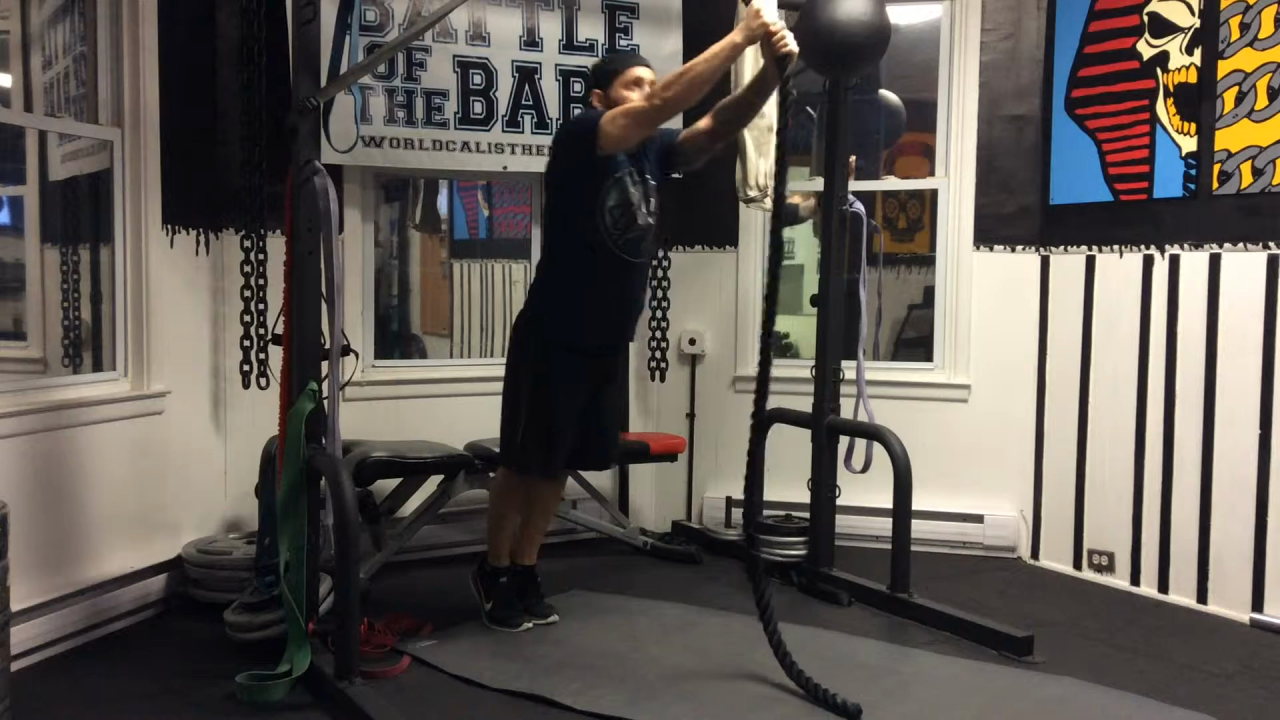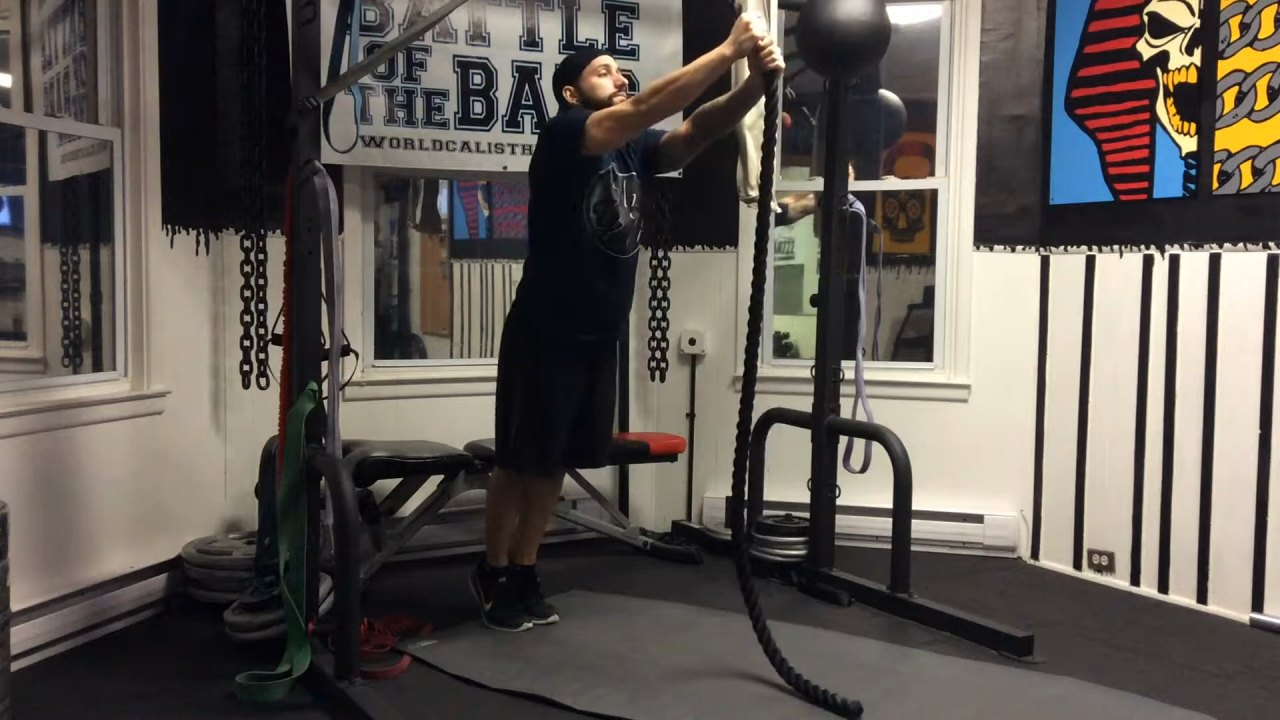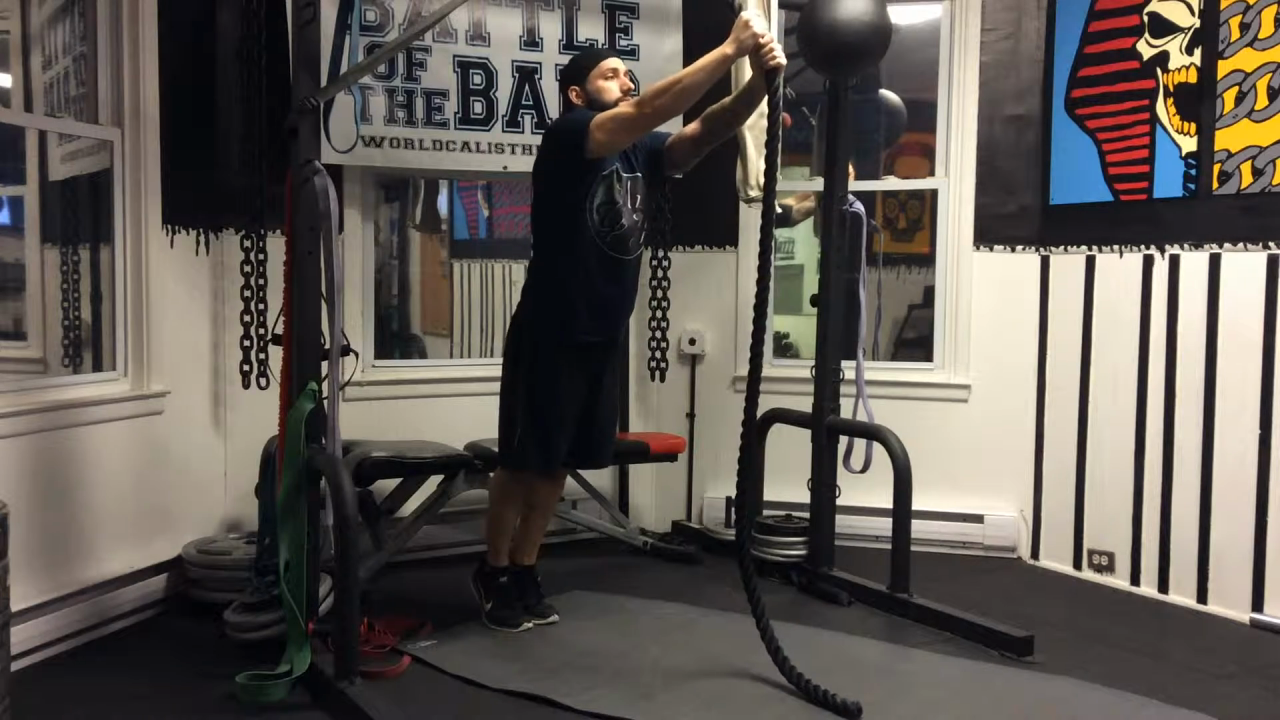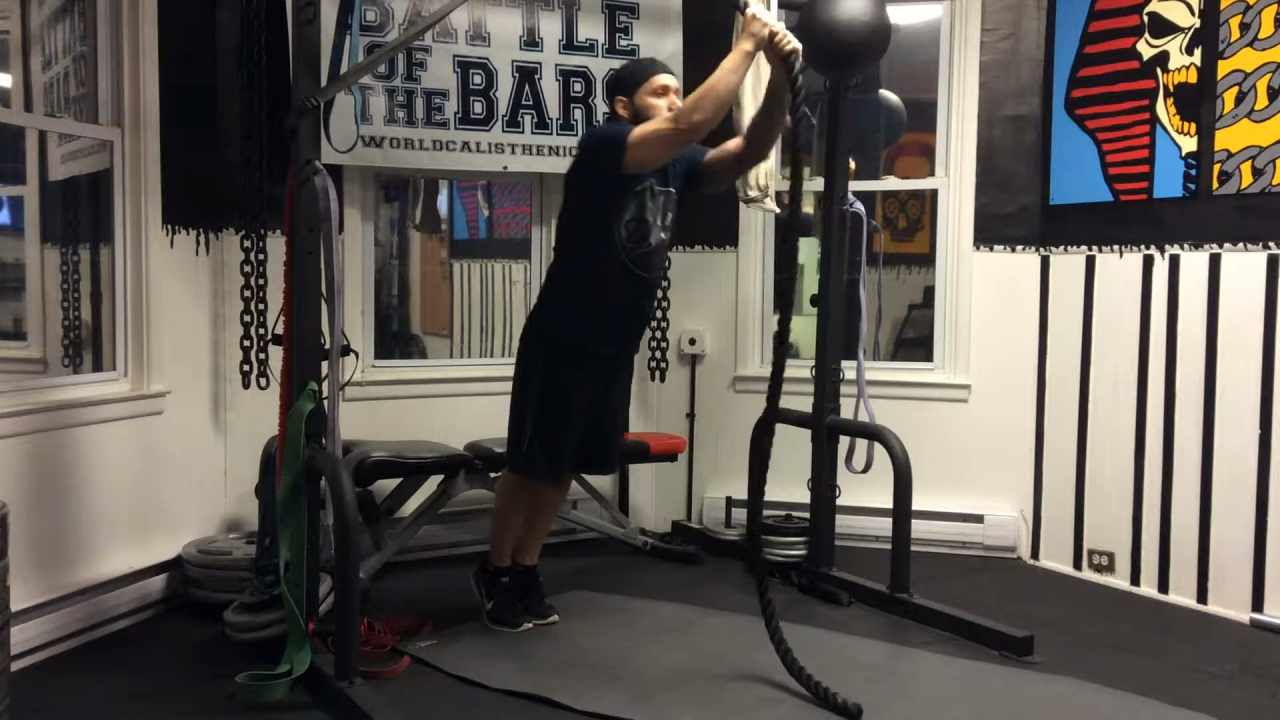
dt=0.4s
person 1, frame 1
left shoulder: (654, 150)
right shoulder: (580, 139)
left elbow: (719, 124)
right elbow: (664, 104)
left wrist: (771, 69)
left hip: (608, 342)
right hip: (553, 339)
left knee: (559, 464)
right knee: (525, 462)
left ankle: (523, 572)
right ankle: (494, 573)
person 1, frame 2
left shoulder: (634, 148)
right shoulder: (562, 136)
left elbow: (697, 128)
right elbow: (649, 108)
left wrist: (755, 80)
right wrist: (728, 49)
left hip: (599, 336)
right hip: (545, 334)
left knee: (554, 462)
right knee: (521, 460)
left ankle: (523, 571)
right ankle: (493, 573)
person 1, frame 3
left shoulder: (641, 151)
right shoulder: (566, 138)
left elbow: (706, 130)
right elbow: (652, 109)
left wrist: (758, 80)
right wrist: (730, 48)
left hip: (603, 336)
right hip: (550, 335)
left knee: (556, 463)
right knee: (523, 461)
left ankle: (523, 571)
right ankle: (493, 573)
person 1, frame 4
left shoulder: (677, 164)
right shoulder: (602, 147)
left elbow: (749, 149)
right elbow: (691, 124)
left wrist: (780, 76)
left hip: (617, 346)
right hip: (564, 343)
left knee: (562, 468)
right knee: (532, 465)
left ankle: (524, 573)
right ankle: (495, 574)
